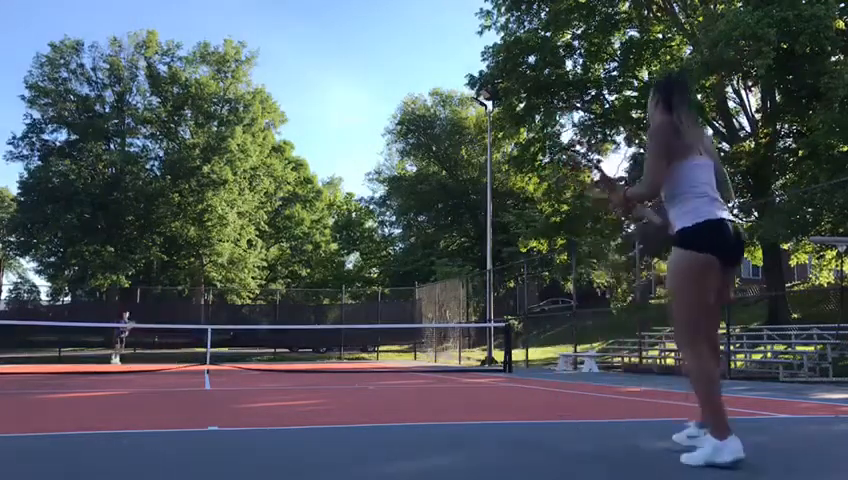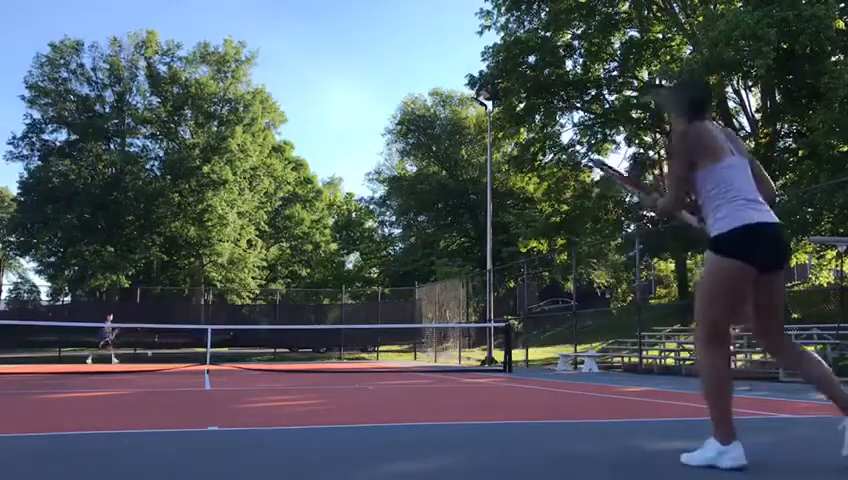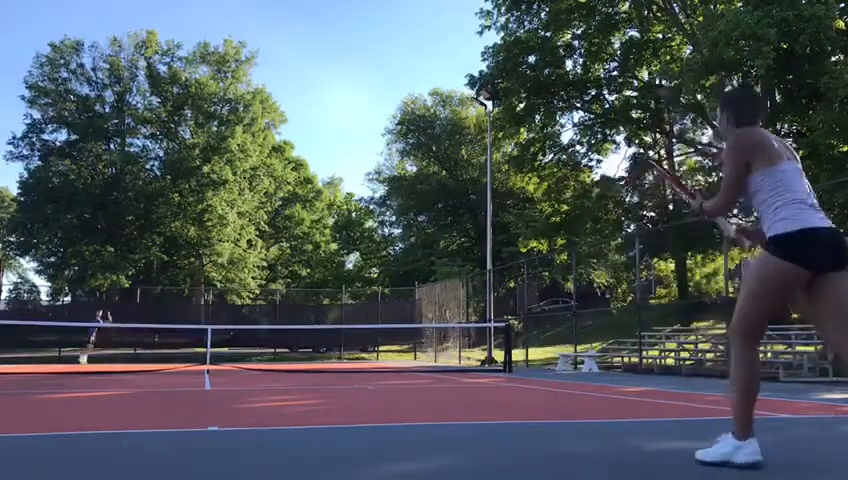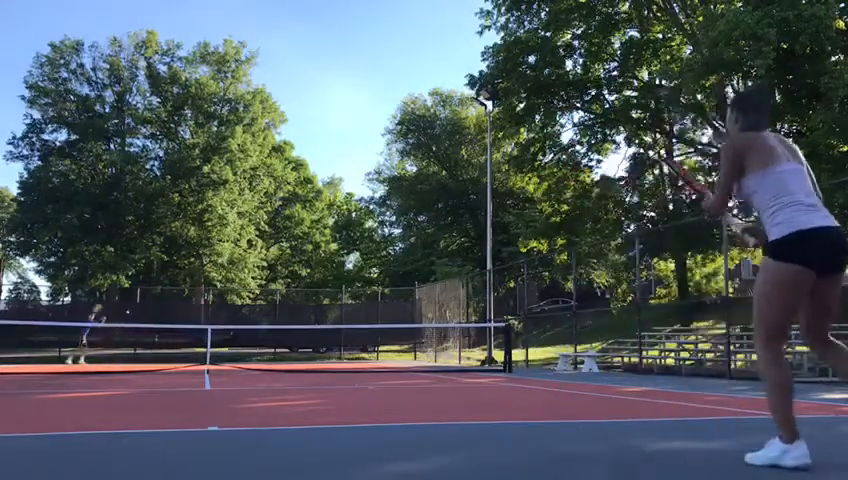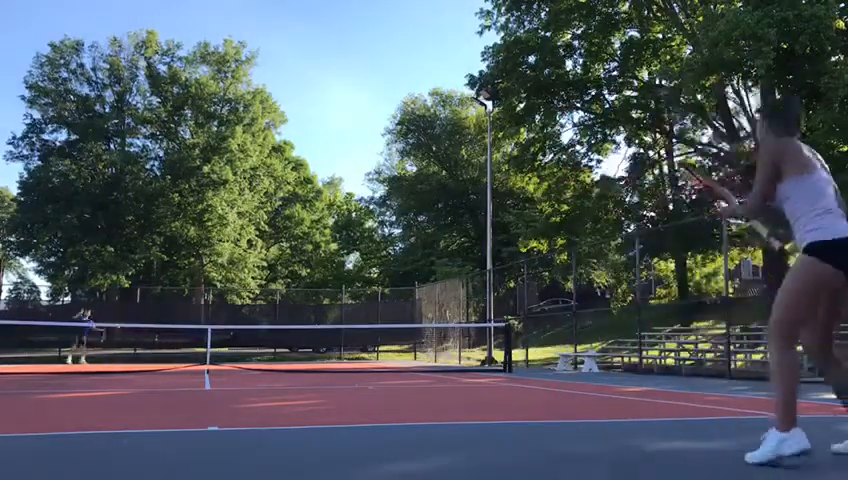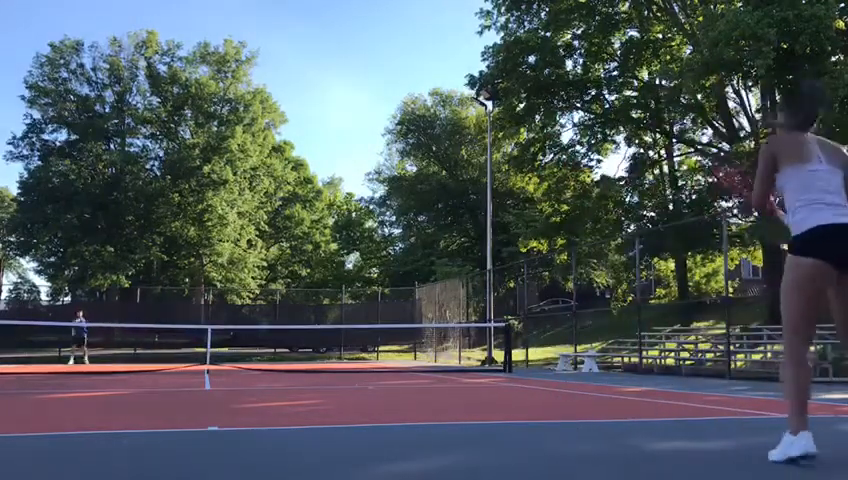
dt=0.3s
person 1, frame 1
left shoulder: (662, 129)
right shoulder: (699, 136)
left elbow: (650, 188)
left wrist: (625, 197)
left hip: (697, 236)
right hip: (727, 232)
left knee: (691, 340)
right knee: (704, 339)
left ankle: (722, 439)
right ankle: (706, 426)
person 1, frame 2
left shoulder: (684, 136)
right shoulder: (729, 136)
left elbow: (674, 200)
right elbow: (767, 189)
left wrist: (660, 206)
left hip: (736, 241)
right hip: (771, 234)
left knee: (708, 341)
right knee: (774, 342)
left ankle: (725, 443)
person 1, frame 3
left shoulder: (740, 140)
right shoulder: (781, 145)
left elbow: (725, 203)
left wrist: (703, 207)
right wrist: (764, 228)
left hip: (792, 244)
left knee: (742, 336)
left ankle: (741, 440)
person 1, frame 4
left shoulder: (737, 142)
right shoulder: (789, 146)
left elbow: (719, 203)
left wrist: (708, 203)
left hip: (795, 246)
left knee: (767, 342)
right knee: (816, 337)
left ankle: (788, 443)
person 1, frame 5
left shoulder: (774, 149)
right shoulder: (813, 156)
left elbow: (754, 208)
left wrist: (731, 210)
right wrist: (797, 234)
left knee: (779, 336)
right knee: (818, 346)
left ankle: (785, 432)
person 1, frame 6
left shoulder: (774, 143)
left elbow: (760, 203)
left wrist: (776, 210)
left hip: (813, 242)
left knee: (794, 343)
left ankle: (798, 433)
